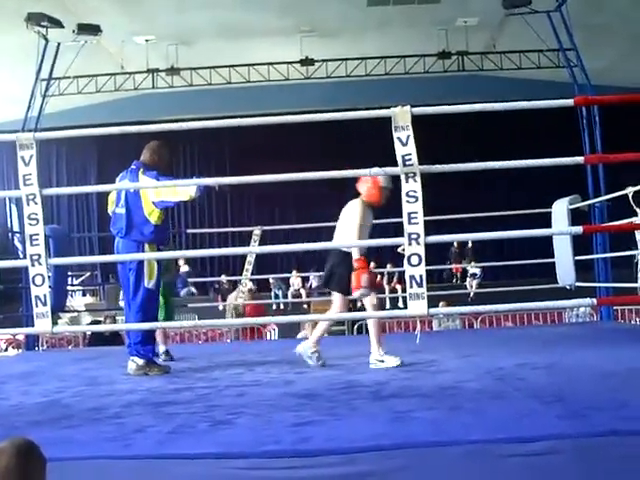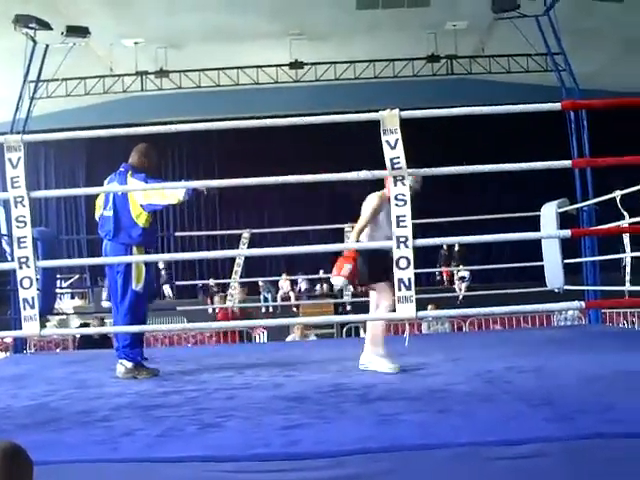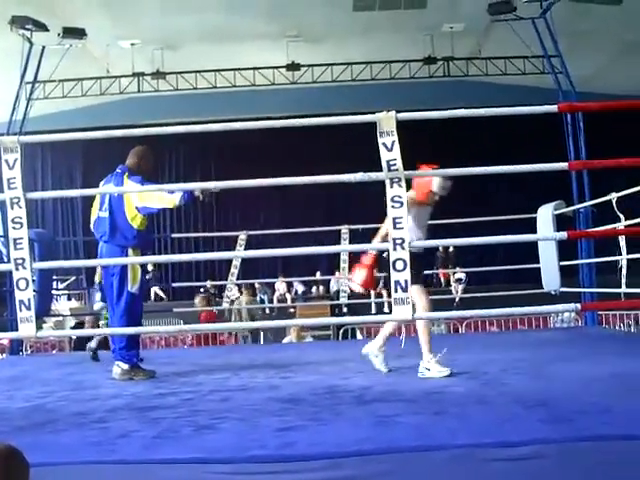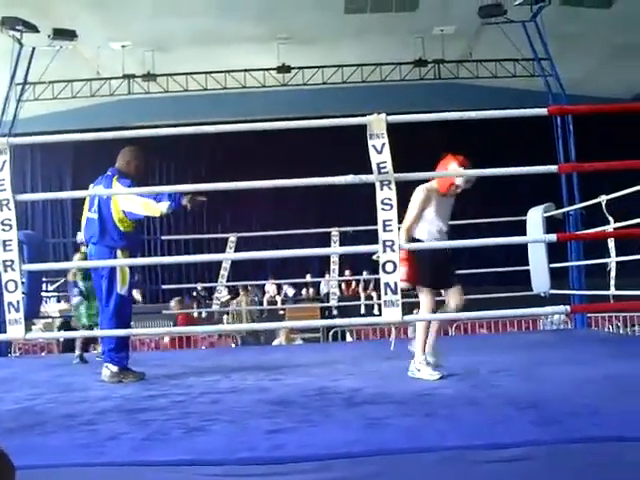
dt=0.2s
person 1, frame 1
left shoulder: (124, 177)
right shoulder: (148, 179)
left elbow: (111, 205)
right elbow: (177, 188)
left hip: (123, 244)
right hip: (141, 247)
left knee: (134, 303)
right knee: (143, 304)
left ankle: (136, 356)
right ankle: (141, 359)
person 1, frame 2
left shoulder: (112, 180)
right shoulder: (135, 181)
left elbow: (99, 210)
right elbow: (163, 191)
right wrist: (192, 187)
left hip: (111, 247)
right hip: (129, 250)
left knee: (122, 307)
right knee: (132, 307)
left ankle: (125, 359)
right ankle: (129, 362)
person 1, frame 3
left shoulder: (108, 182)
right shoulder: (131, 183)
left elbow: (95, 214)
right elbow: (157, 194)
left wrist: (102, 236)
right wrist: (189, 193)
left hip: (107, 249)
right hip: (124, 252)
left knee: (118, 308)
right knee: (127, 309)
left ankle: (121, 361)
right ankle: (125, 364)
person 1, frame 4
left shoulder: (99, 183)
right shoulder: (120, 185)
left elbow: (88, 217)
right elbow: (144, 203)
left wrist: (90, 245)
right wrist: (179, 201)
left hip: (98, 251)
right hip: (113, 254)
left knee: (110, 310)
right knee: (117, 311)
left ankle: (111, 363)
right ankle: (115, 366)
person 2, frame 1
left shoulder: (367, 209)
right shoulder: (358, 206)
right elbow: (353, 237)
right wrist: (360, 264)
left hip: (356, 260)
right hip: (345, 259)
left knee: (373, 304)
right knee: (339, 310)
left ankle: (376, 354)
right ankle: (310, 345)
person 2, frame 2
left shoulder: (393, 203)
right shoulder: (377, 199)
right elbow: (359, 227)
right wrist: (349, 256)
left hip: (381, 254)
right hip: (369, 253)
left knee: (377, 306)
right knee: (387, 301)
left ankle: (367, 357)
right ankle: (375, 351)
person 2, frame 3
left shoulder: (428, 206)
right elbow: (383, 233)
left wrist: (419, 259)
right wrist: (368, 261)
left hip: (416, 257)
right knee: (423, 304)
left ankle: (376, 346)
right ankle: (427, 361)
person 2, frame 4
left shoulder: (450, 197)
right shoulder: (424, 193)
right elbow: (406, 226)
left wrist: (444, 251)
right wrist: (404, 257)
left hip: (439, 251)
right hip: (421, 250)
left knee: (456, 301)
right knee: (428, 305)
left ankle: (424, 345)
right ankle: (419, 361)
